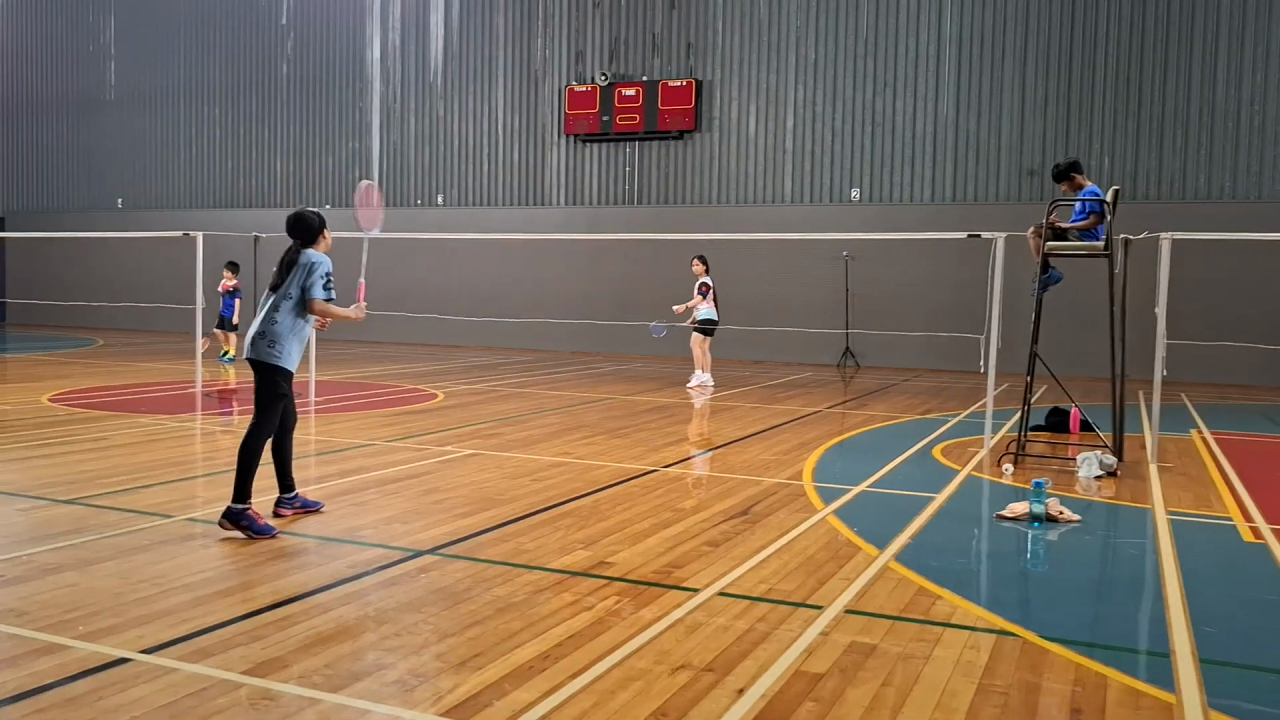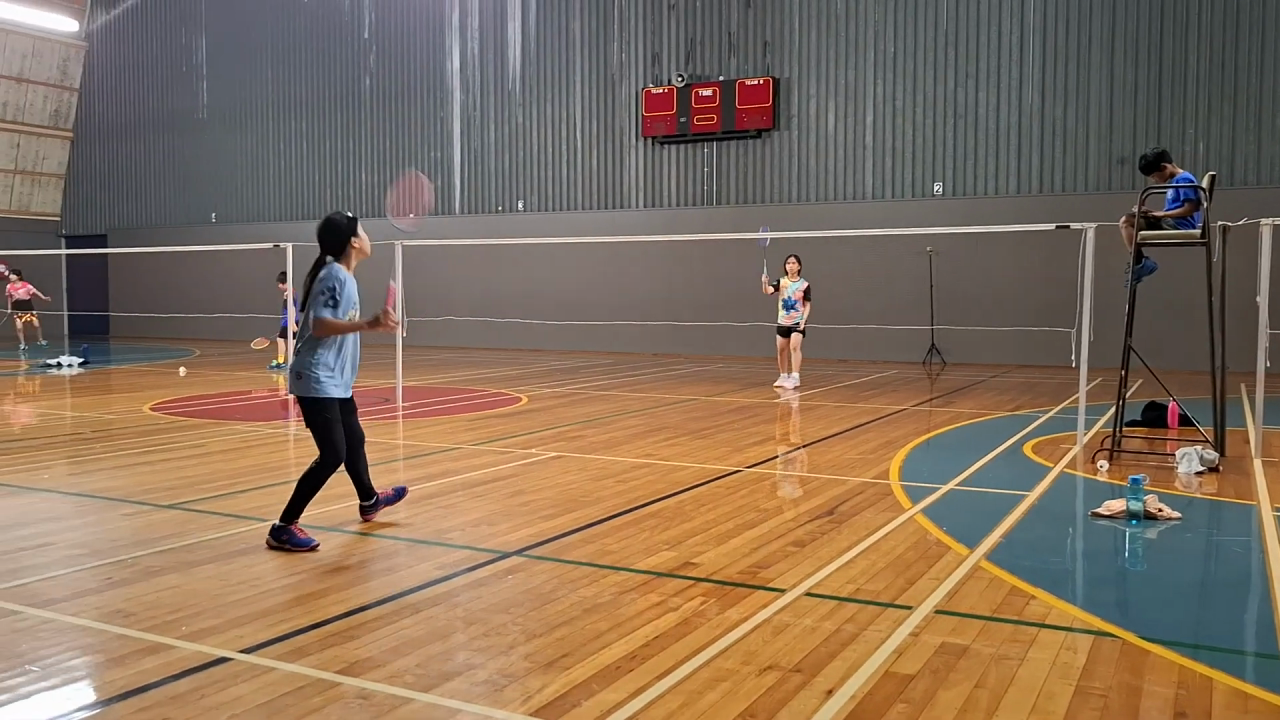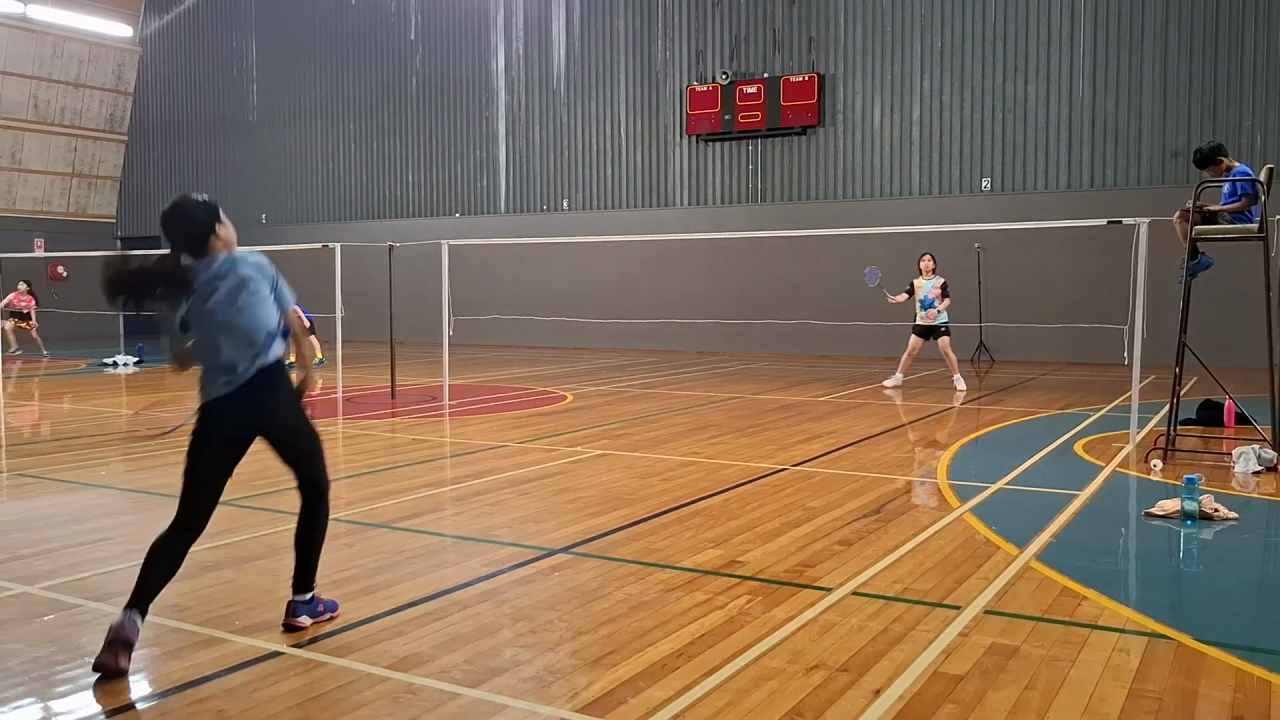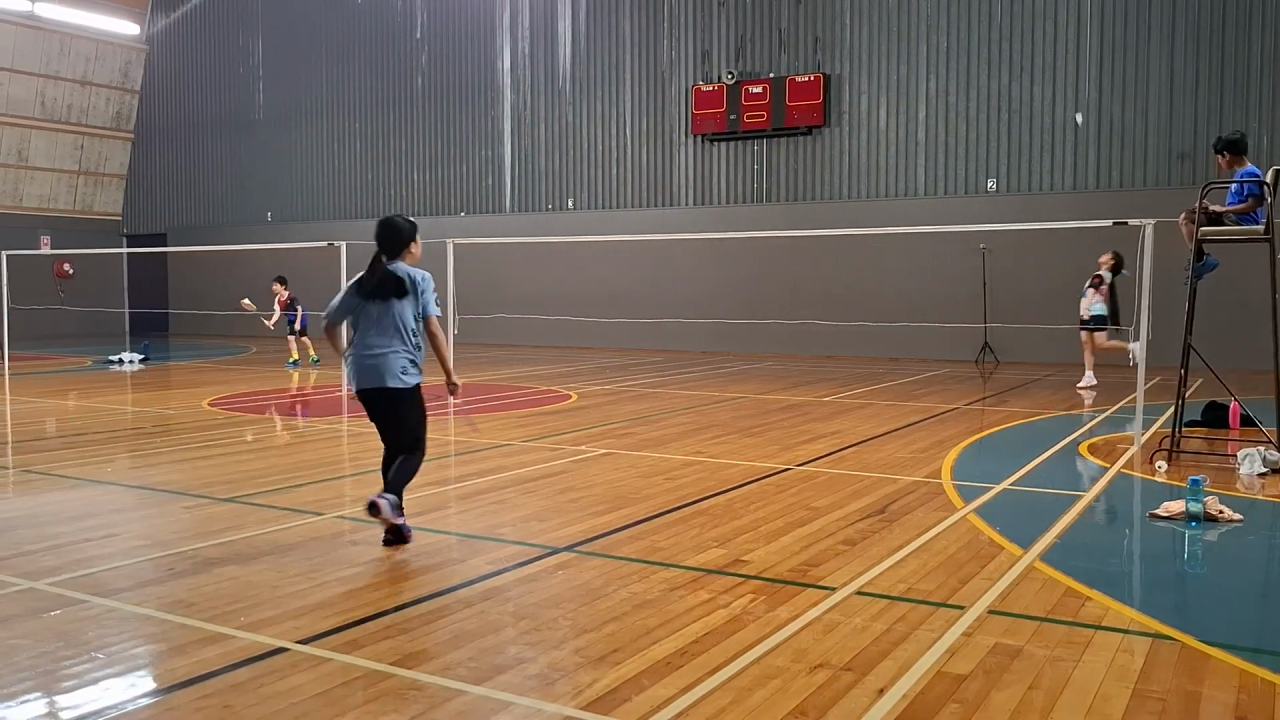
dt=1s
person 1, frame 1
left shoulder: (292, 260)
right shoulder: (319, 260)
right elbow: (317, 305)
left wrist: (308, 322)
right wrist: (351, 313)
left hip: (265, 346)
right hip: (275, 350)
left knee: (285, 422)
right knee: (264, 425)
left ankle: (288, 497)
right ankle: (239, 508)
person 1, frame 2
left shoulder: (342, 276)
right shoulder: (334, 277)
right elbow: (319, 327)
left wrist: (374, 323)
right wrist: (367, 325)
left hip: (337, 380)
right hip: (316, 382)
left knee: (353, 440)
right knee: (334, 455)
left ankle: (369, 500)
right ankle: (284, 527)
person 1, frame 3
left shoulder: (177, 291)
right shoulder: (254, 264)
left elbow: (185, 357)
right elbow: (296, 325)
right wrist: (308, 369)
left hip: (218, 406)
right hip: (269, 390)
left knee: (188, 524)
right knee: (315, 490)
left ankle: (129, 625)
right ankle: (302, 603)
person 1, frame 4
left shoulder: (360, 282)
right shoulder: (419, 280)
left elbow: (330, 329)
right elbow: (434, 330)
left wrist: (348, 358)
right wrist: (450, 375)
left hip: (363, 377)
right hip: (400, 375)
left knee: (394, 447)
right knee: (414, 450)
left ankle: (394, 519)
right ankle: (387, 499)
